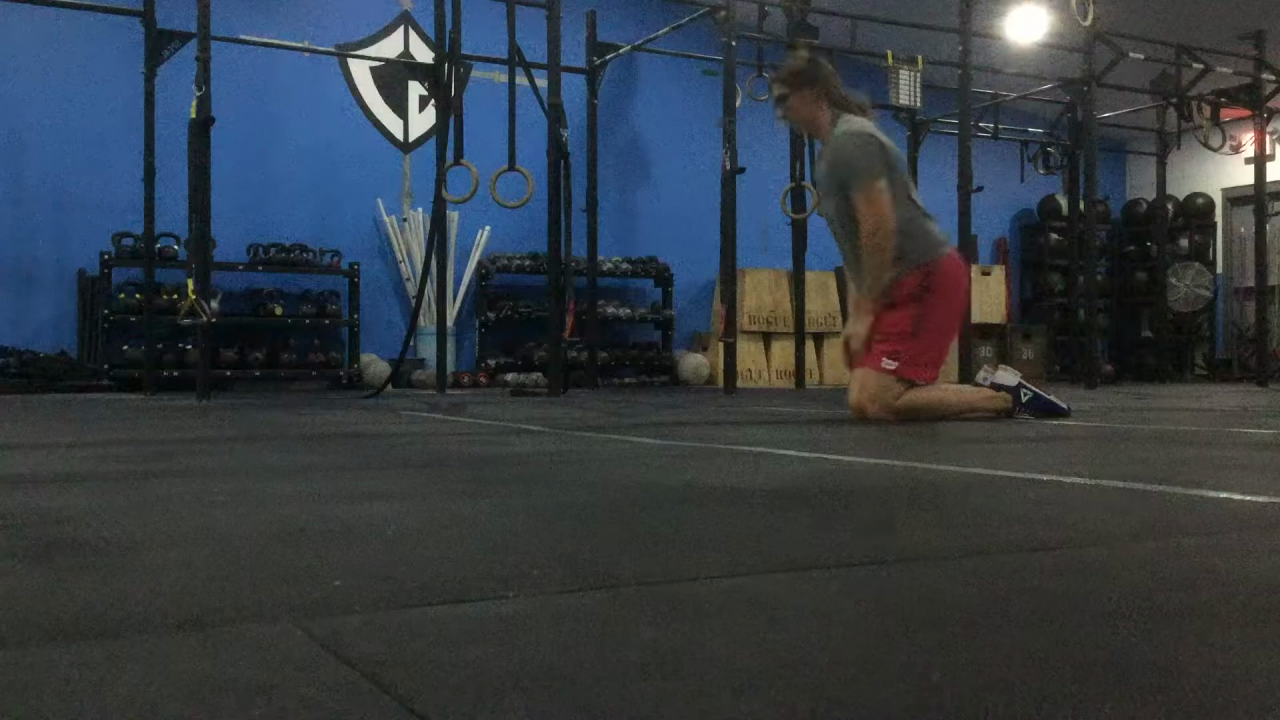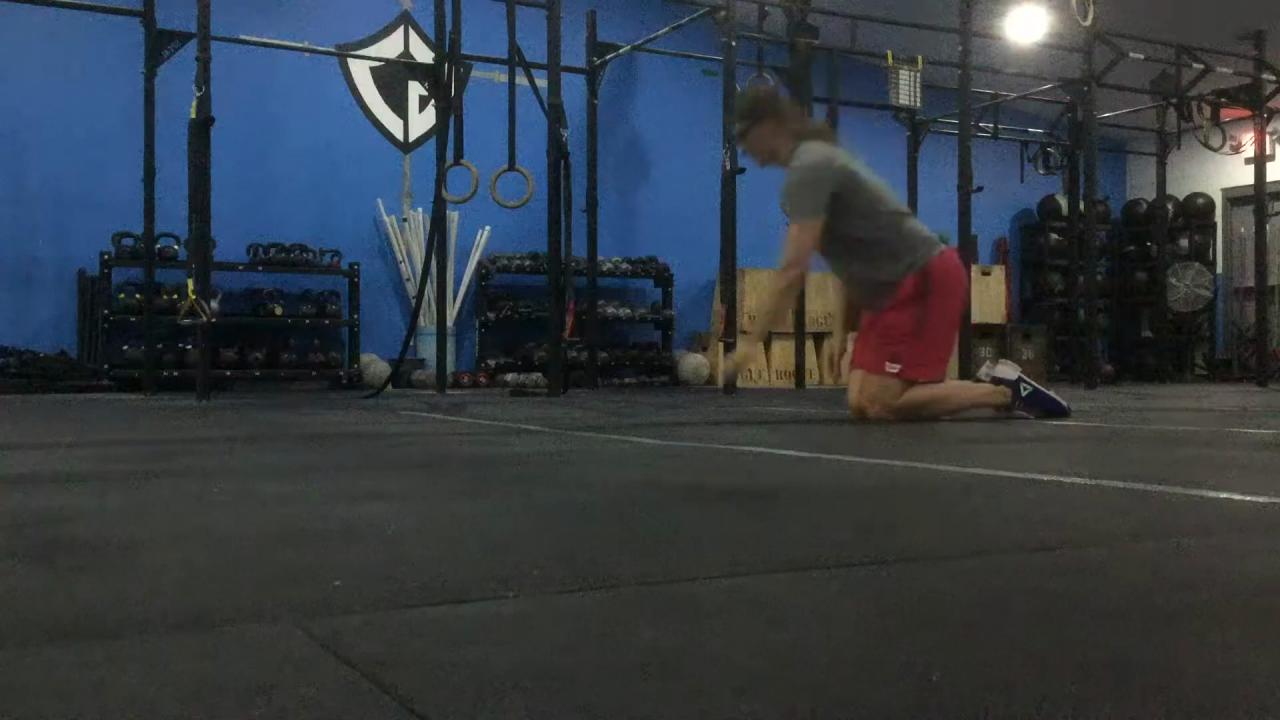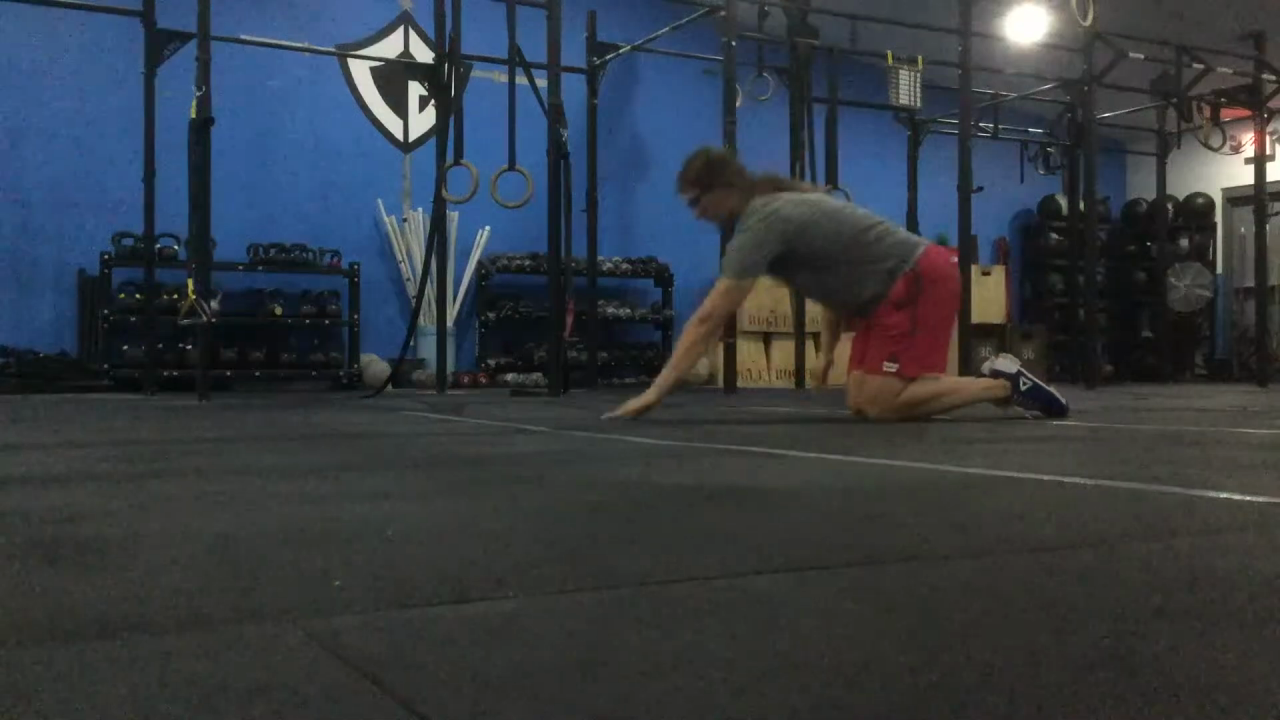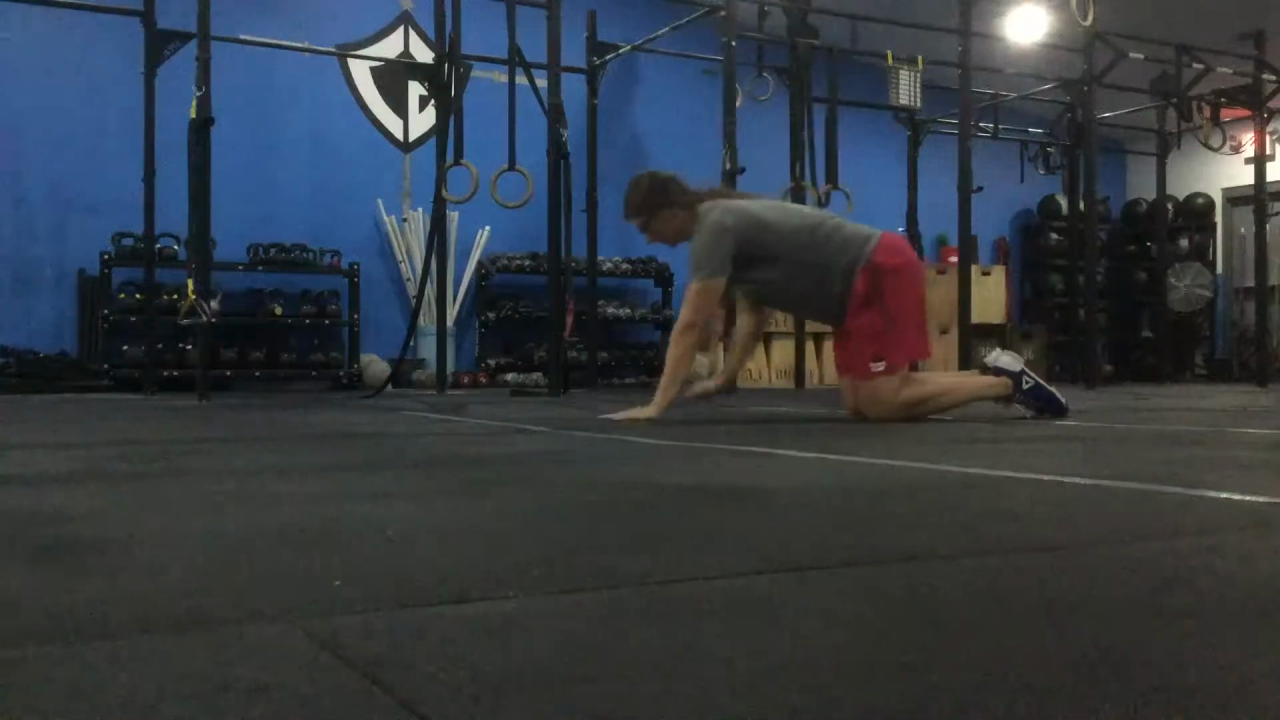
dt=0.3s
person 1, frame 1
left shoulder: (851, 139)
right shoulder: (833, 149)
left elbow: (880, 230)
left wrist: (866, 312)
right wrist: (854, 317)
left hip: (925, 280)
right hip: (902, 286)
left knee: (877, 404)
right knee: (861, 403)
left ankle: (1006, 396)
right ankle: (991, 385)
person 1, frame 2
left shoulder: (807, 169)
right shoulder: (820, 163)
left elbow: (793, 267)
right elbow: (853, 265)
left wrist: (752, 341)
right wrist: (841, 334)
left hip: (925, 283)
right hip: (898, 287)
left knee: (881, 407)
right knee: (862, 403)
left ankle: (1007, 392)
right ankle: (987, 385)
person 1, frame 3
left shoulder: (760, 225)
right shoulder: (780, 209)
left elbow: (710, 318)
left wrist: (655, 392)
right wrist: (827, 351)
left hip: (920, 281)
right hip: (902, 285)
left knee: (878, 404)
right knee: (861, 400)
left ankle: (1005, 385)
right ankle: (992, 378)
person 1, frame 4
left shoulder: (714, 228)
right shoulder: (725, 225)
left elbow: (690, 324)
right elbow: (753, 314)
left wrist: (657, 405)
right wrist: (727, 375)
left hip: (882, 270)
right hip: (865, 279)
left knee: (881, 403)
right knee: (860, 401)
left ankle: (1008, 383)
right ankle: (998, 375)
